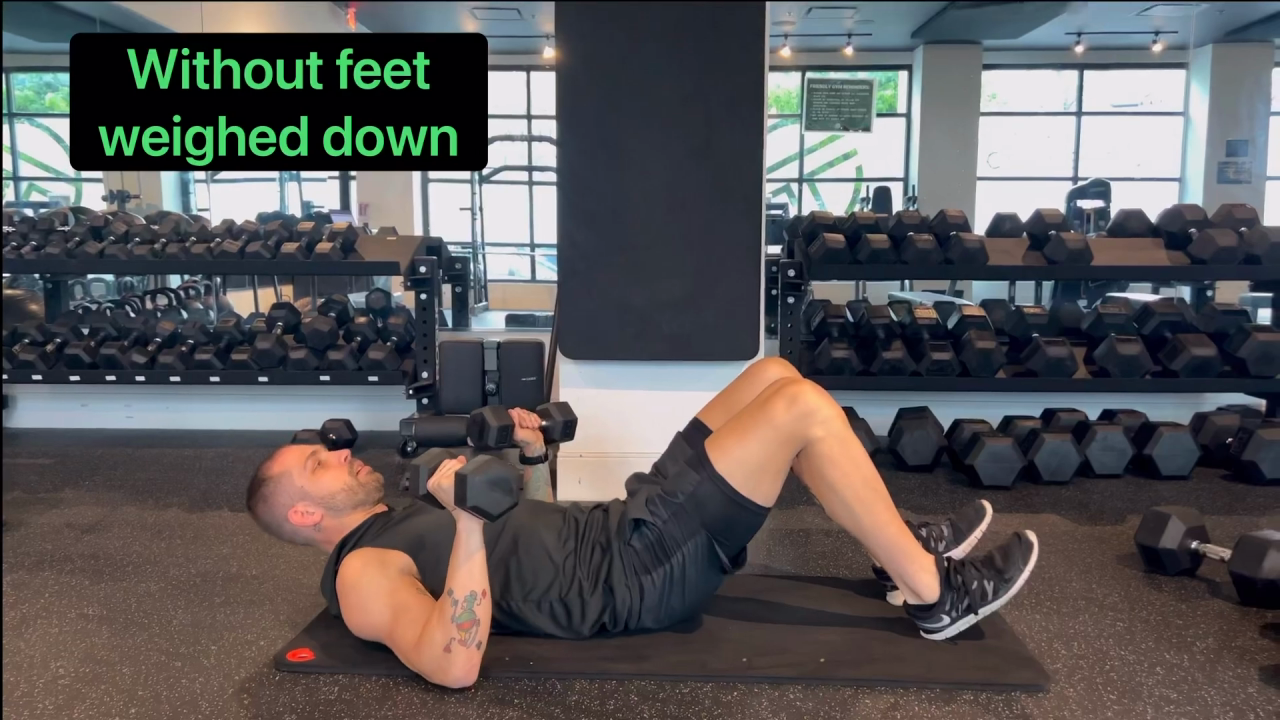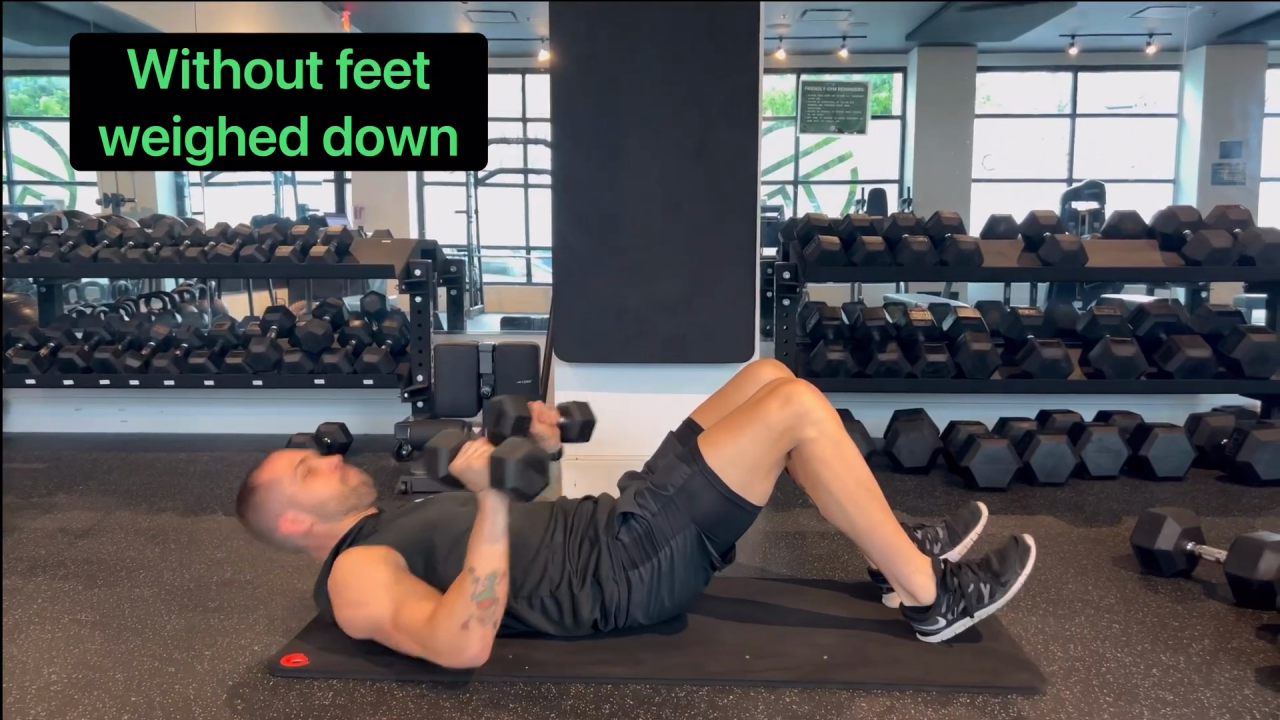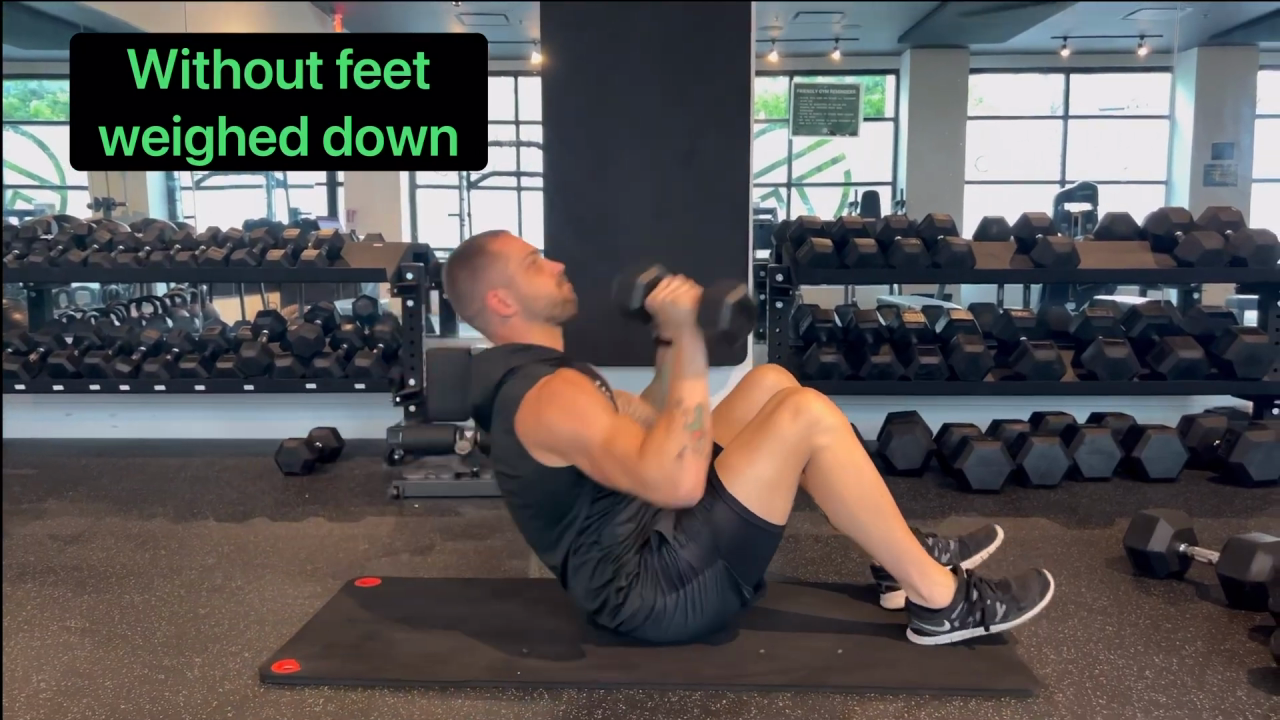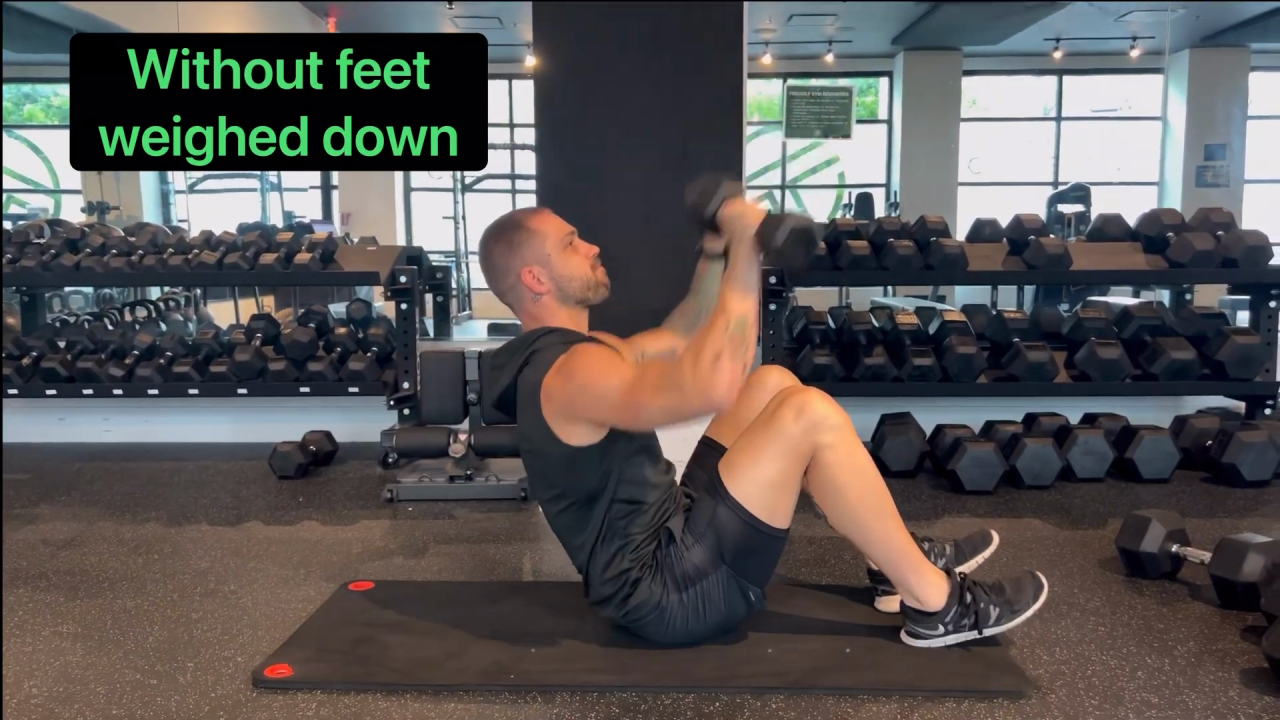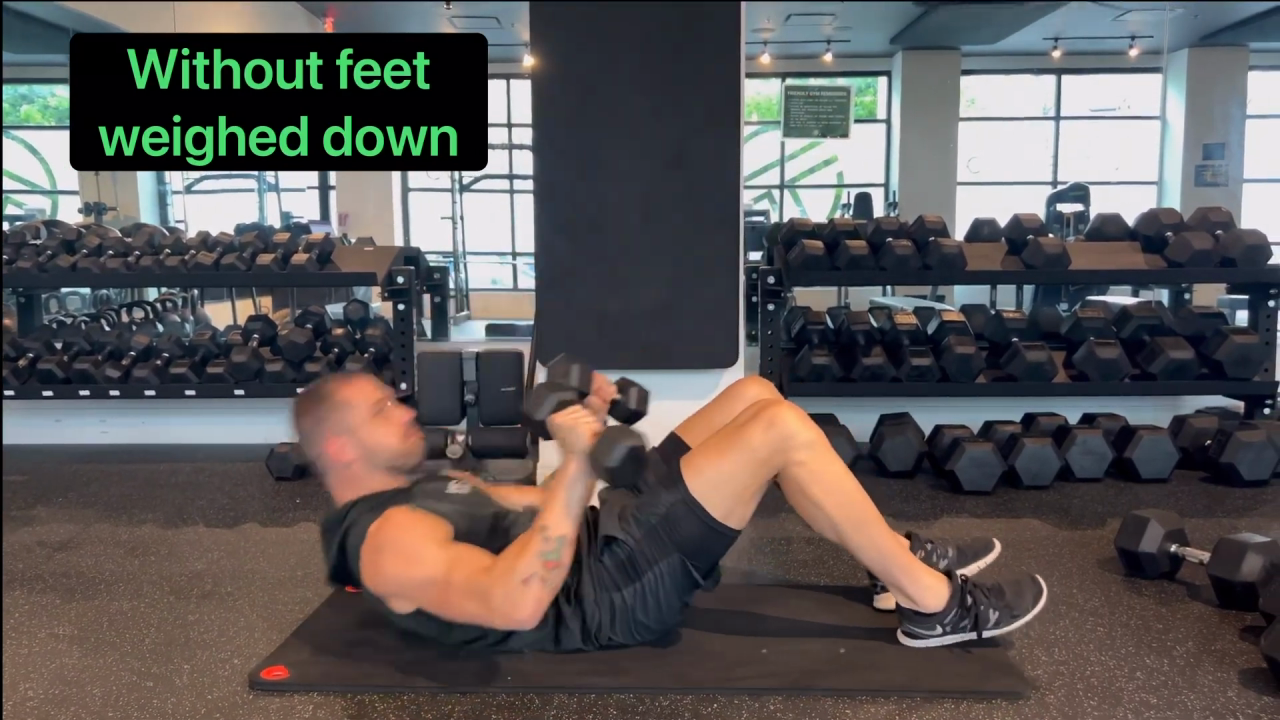
dt=0.5s
person 1, frame 1
left shoulder: (398, 528)
right shoulder: (364, 573)
right elbow: (456, 665)
left wrist: (530, 457)
right wrist: (467, 518)
left hip: (621, 528)
right hip: (640, 572)
left knee: (772, 375)
right knee: (803, 407)
left ankle: (900, 544)
right ankle: (935, 593)
person 1, frame 2
left shoulder: (396, 525)
right shoulder: (359, 577)
right elbow: (466, 644)
left wrist: (538, 459)
right wrist: (490, 499)
left hip: (614, 526)
right hip: (627, 570)
left knee: (770, 375)
right knee: (797, 407)
left ankle: (897, 550)
right ankle: (931, 595)
person 1, frame 3
left shoulder: (540, 376)
right shoulder: (549, 398)
left elbow: (649, 421)
right elbow: (679, 480)
left wrist: (671, 338)
right wrist: (690, 335)
left hip: (659, 549)
right hip: (656, 594)
left knee: (770, 384)
right knee: (806, 415)
left ankle: (906, 561)
right ankle: (943, 605)
person 1, frame 4
left shoulder: (566, 355)
right shoulder: (572, 373)
left elbow: (678, 342)
right elbow: (713, 389)
left wrist: (715, 250)
right wrist: (744, 254)
left hip: (670, 545)
right hip: (667, 591)
left knee: (775, 385)
right knee: (810, 414)
left ankle: (901, 564)
right ankle: (934, 604)
person 1, frame 5
left shoulder: (413, 493)
right shoulder: (389, 545)
right elbow: (523, 602)
left wrist: (587, 429)
right wrist: (574, 461)
left hip: (616, 531)
right hip: (622, 590)
left knee: (754, 396)
right knee: (781, 428)
left ankle: (899, 561)
right ankle: (931, 605)
